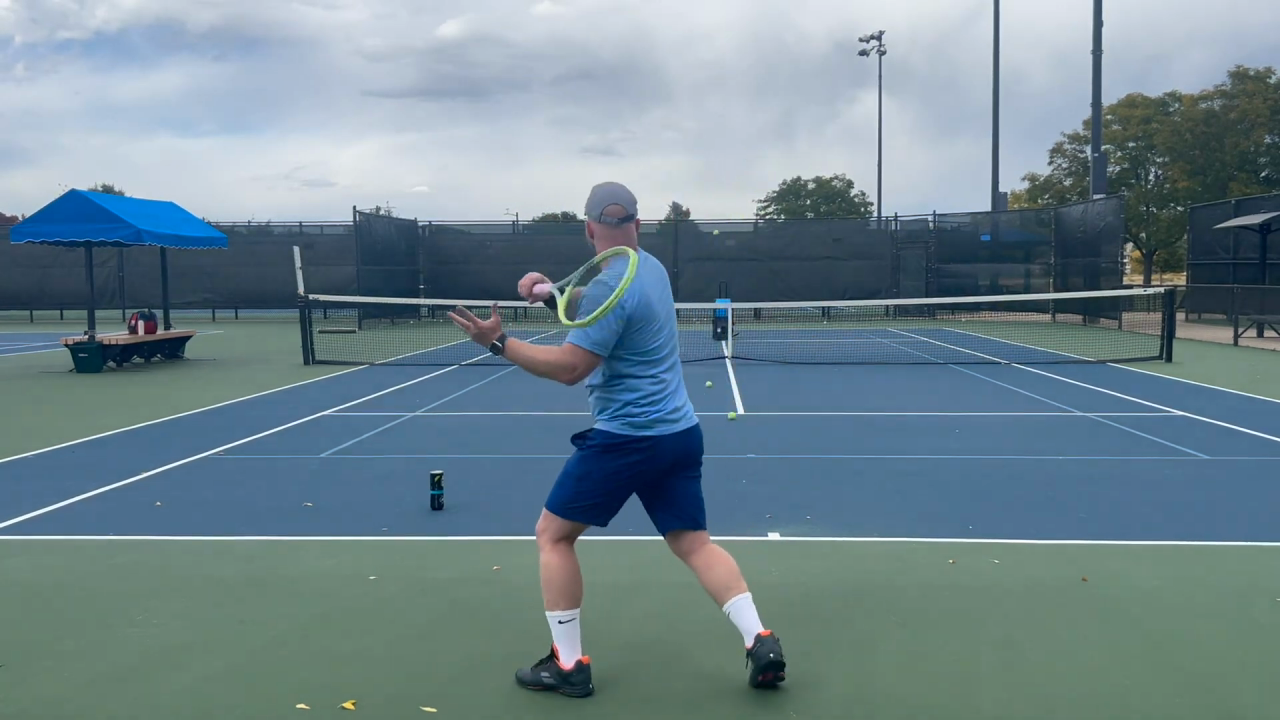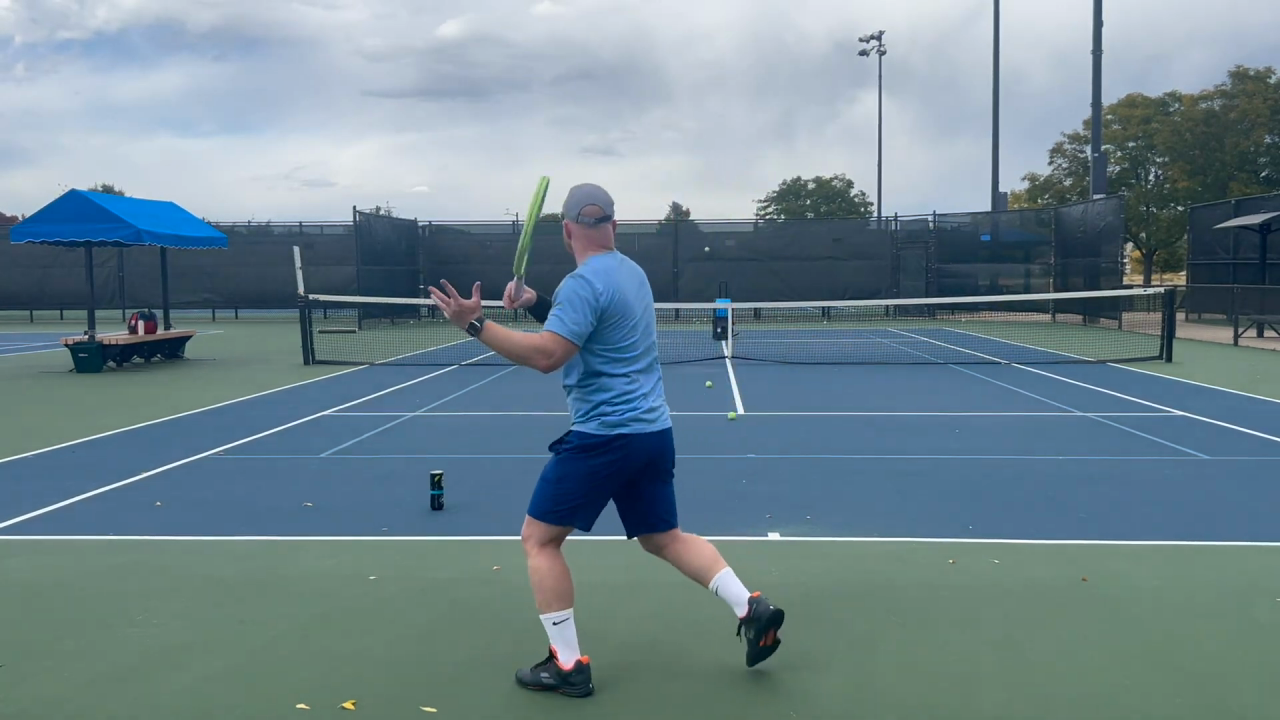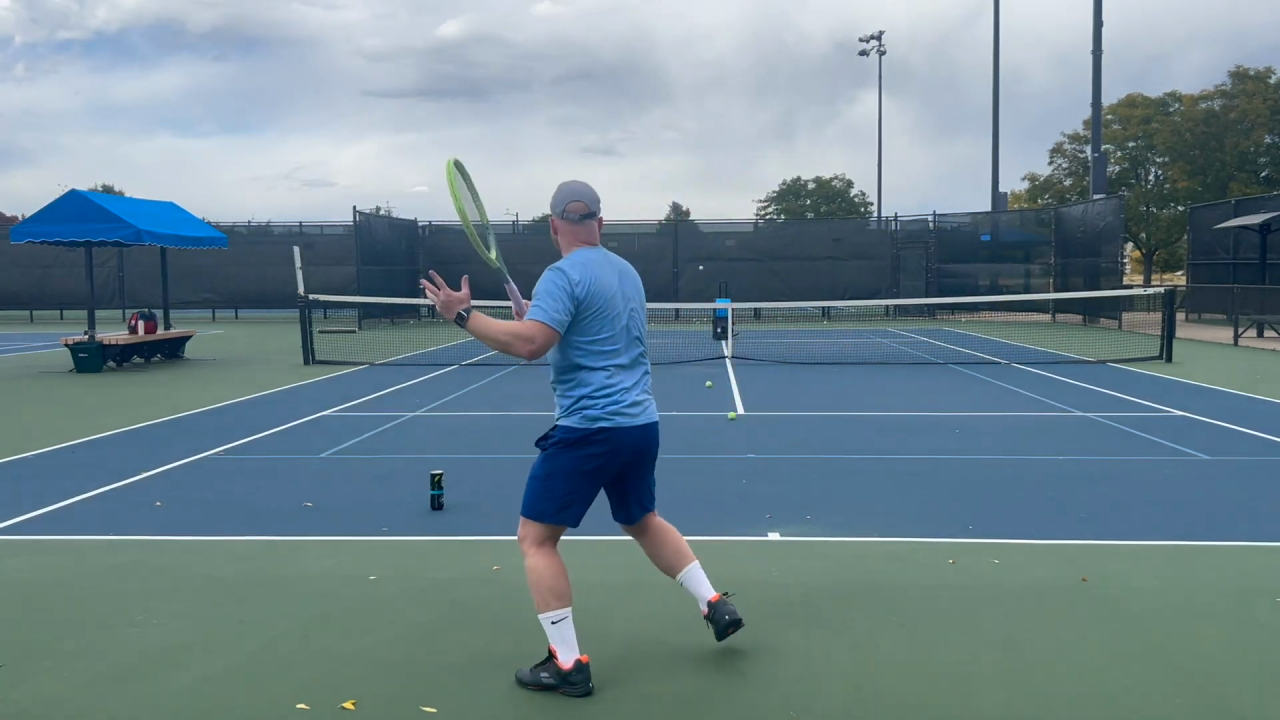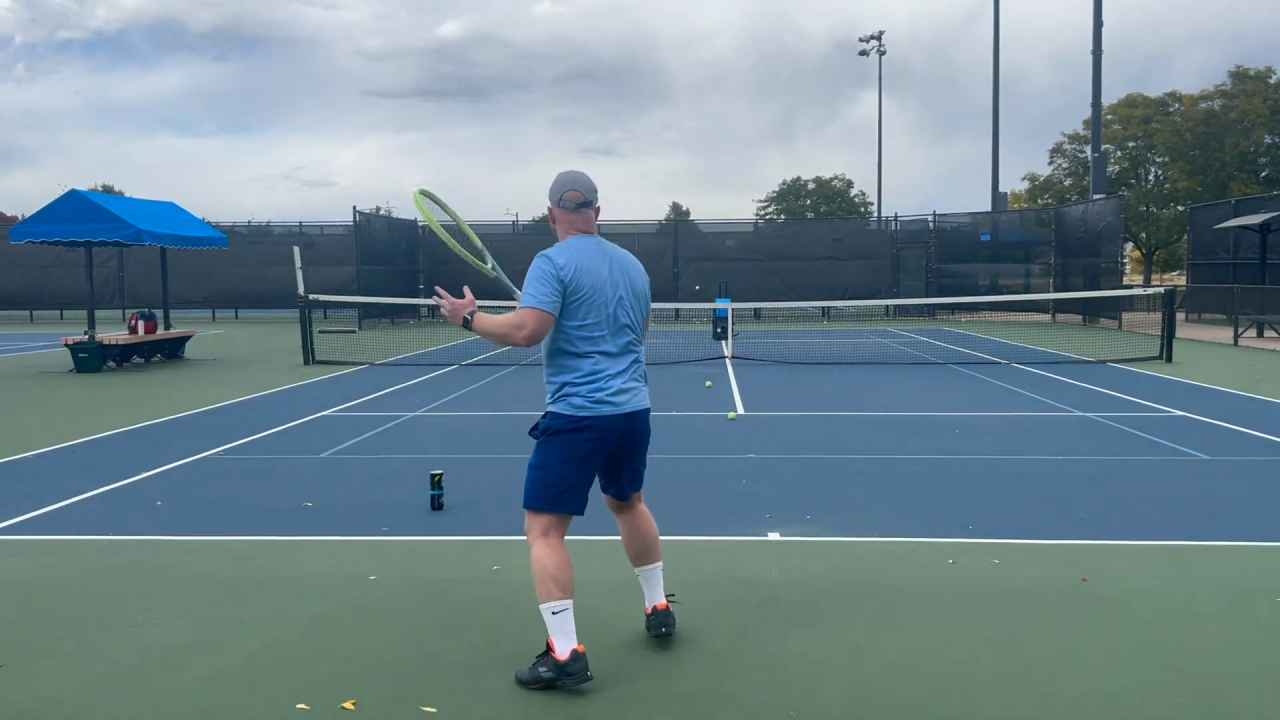
dt=0.1s
person 1, frame 1
right shoulder: (650, 267)
left elbow: (569, 367)
left wrist: (495, 340)
right wrist: (552, 290)
left hip: (627, 438)
right hip: (679, 432)
left knee: (553, 535)
right knee: (693, 542)
left ankle: (569, 664)
right ankle: (760, 641)
person 1, frame 2
left shoulder: (583, 281)
right shoulder: (631, 271)
left elbow: (548, 354)
left wrist: (477, 324)
right wrist: (536, 303)
left hip: (604, 437)
right hip: (654, 433)
left knee: (539, 539)
right knee: (666, 538)
left ankle: (569, 664)
right ankle: (751, 607)
person 1, frame 3
left shoulder: (564, 274)
right shoulder: (625, 272)
left elbow: (529, 342)
left wrist: (464, 315)
right wrist: (532, 313)
left hip: (587, 430)
right hip: (641, 425)
left knee: (536, 538)
right knee: (644, 523)
left ankle: (568, 662)
right ankle: (713, 604)
person 1, frame 4
left shoulder: (554, 261)
right shoulder: (634, 265)
left elbow: (527, 331)
left wrist: (469, 317)
left hip: (578, 416)
right hip: (633, 410)
left knee: (543, 529)
right knee: (628, 505)
left ankle: (566, 655)
right ankle: (659, 608)
